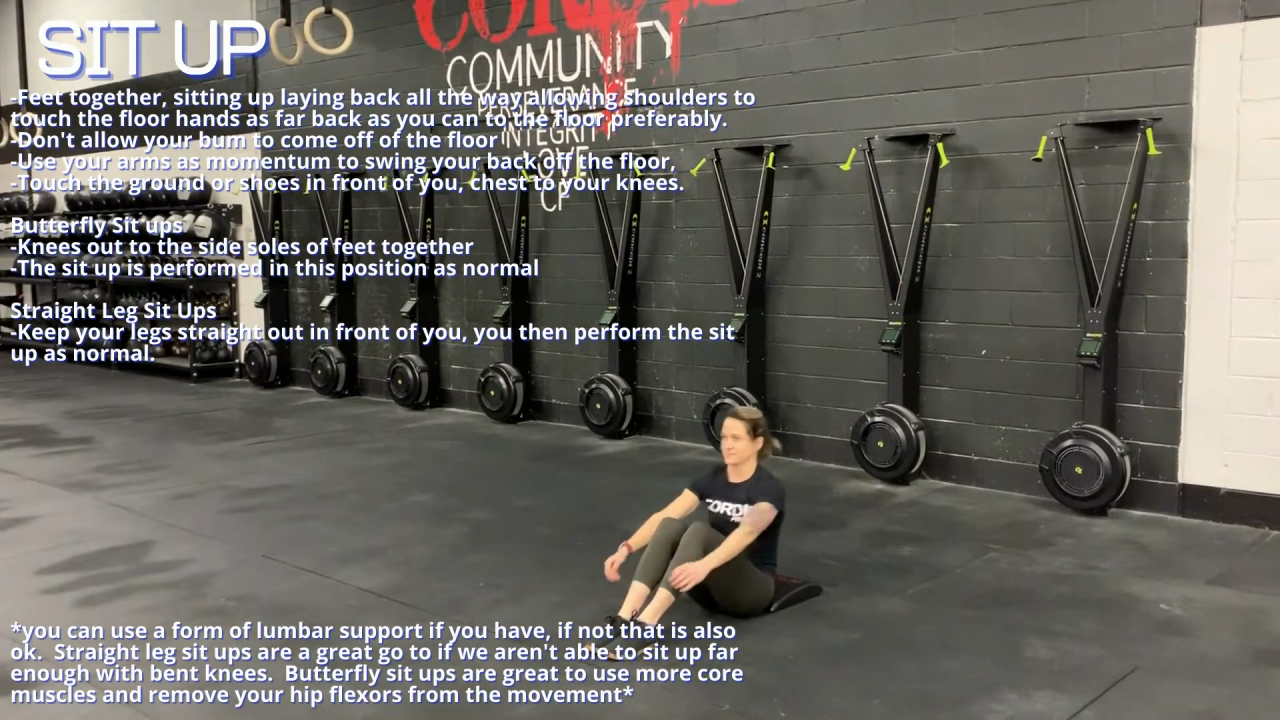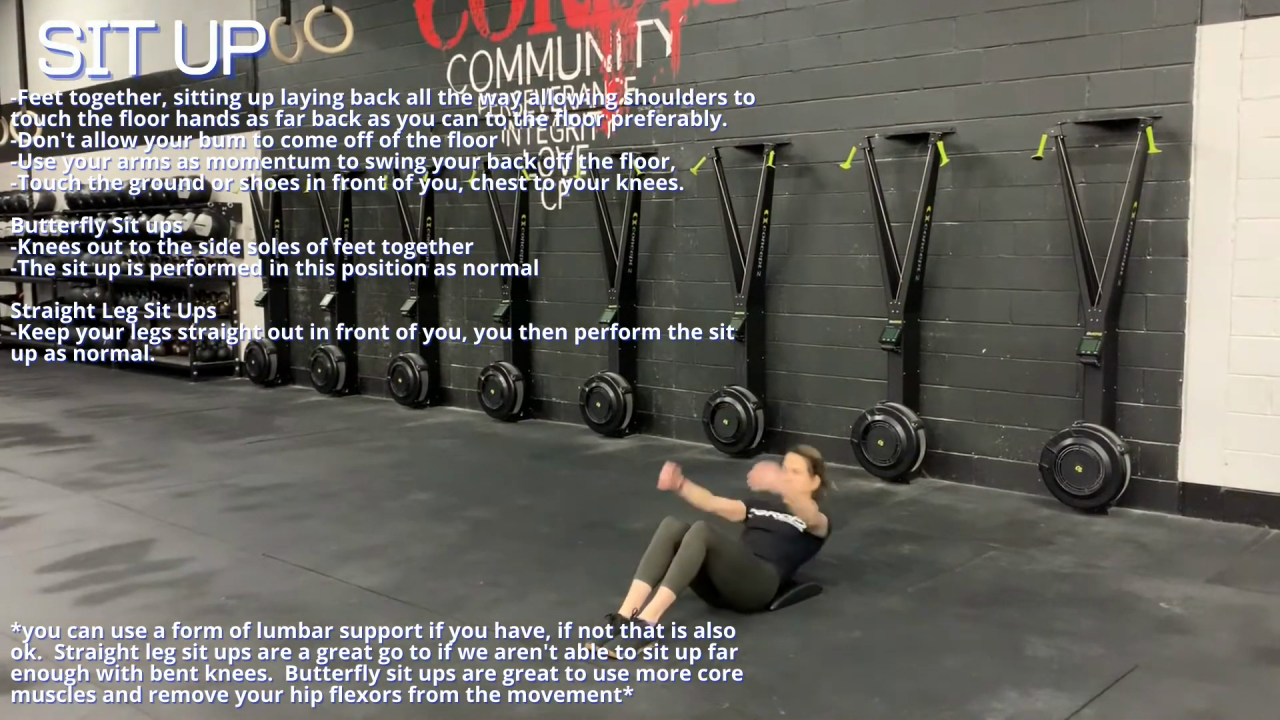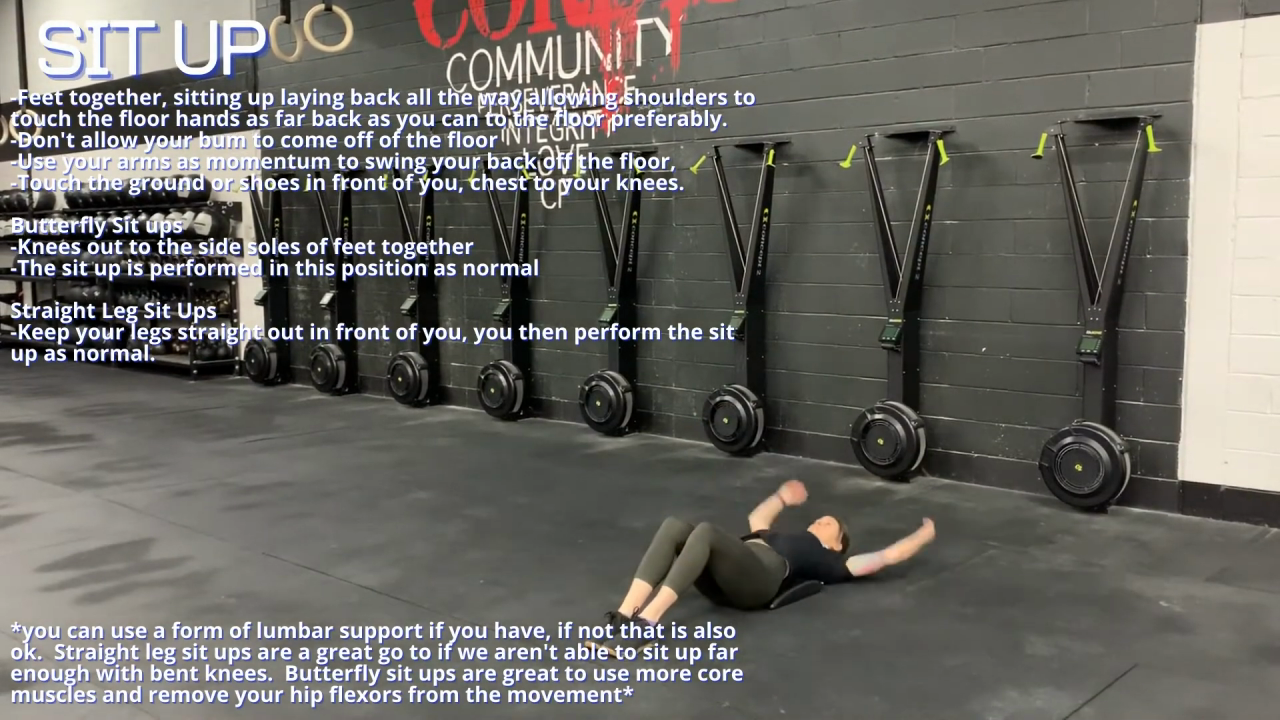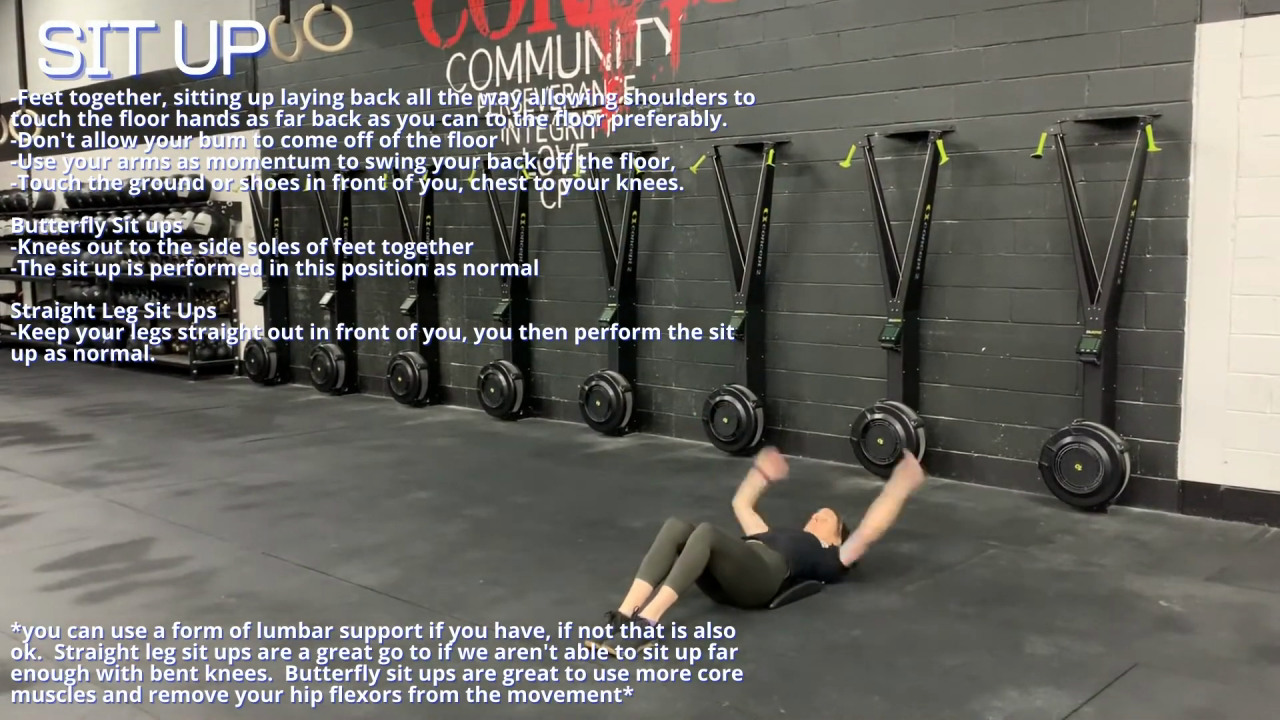
dt=0.4s
person 1, frame 1
left shoulder: (769, 489)
right shoulder: (712, 479)
left elbow: (747, 533)
right elbow: (668, 514)
left wrist: (705, 566)
right wrist: (626, 548)
left hip: (751, 588)
right hip: (709, 585)
left knee: (699, 530)
right knee: (670, 526)
left ankle: (645, 626)
right ankle: (624, 620)
person 1, frame 2
left shoulder: (814, 524)
right shoulder: (761, 505)
left elbow: (806, 511)
right elbow: (713, 504)
left wrist: (779, 484)
right wrist: (679, 484)
left hip: (758, 584)
right hip: (717, 581)
left knee: (702, 531)
right knee: (671, 526)
left ankle: (647, 624)
right ankle: (624, 617)
person 1, frame 3
left shoulder: (828, 561)
right shoulder: (783, 537)
left elbow: (885, 557)
right elbow: (755, 520)
left wrist: (922, 535)
right wrist: (781, 498)
left hip: (758, 581)
right hip: (723, 576)
left knee: (705, 533)
right knee: (674, 527)
left ankle: (646, 623)
right ankle: (623, 617)
person 1, frame 4
left shoulder: (827, 556)
right shoulder: (777, 534)
left elbow: (869, 529)
right elbow: (741, 505)
left wrist: (902, 484)
right wrist: (763, 473)
left hip: (762, 576)
left knee: (703, 532)
right knee: (675, 527)
left ankle: (645, 622)
right ankle: (624, 616)
